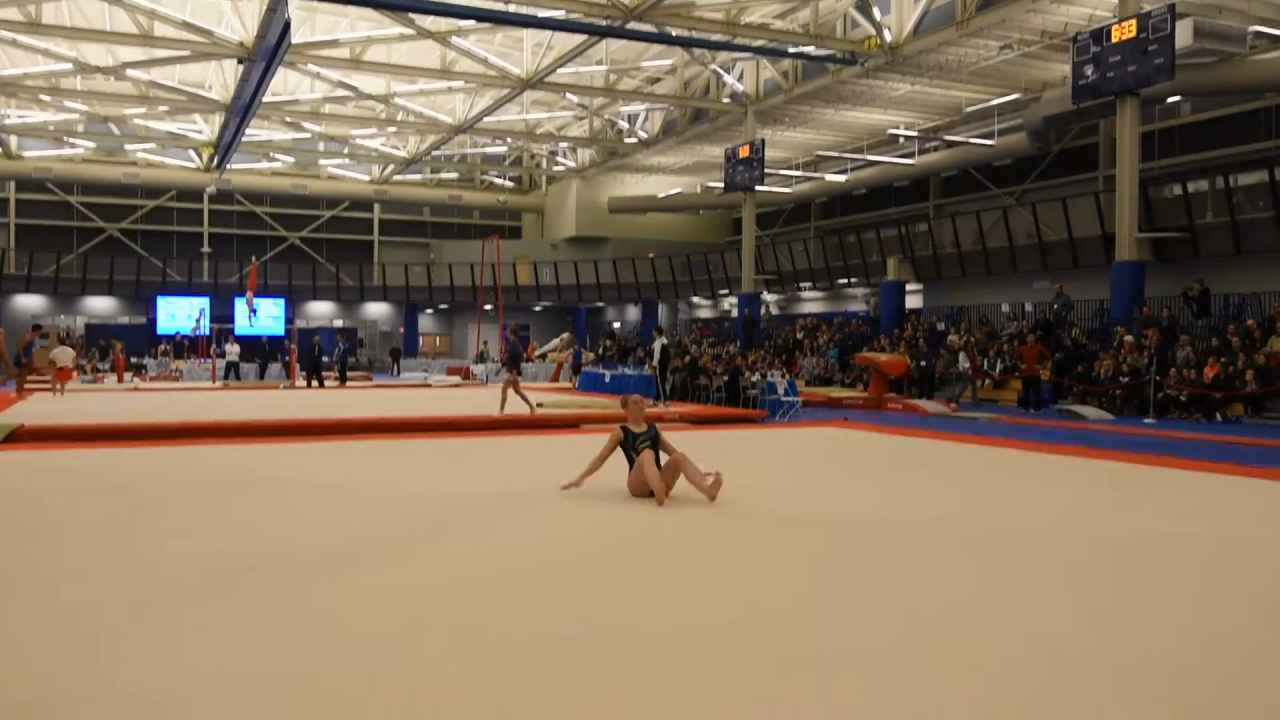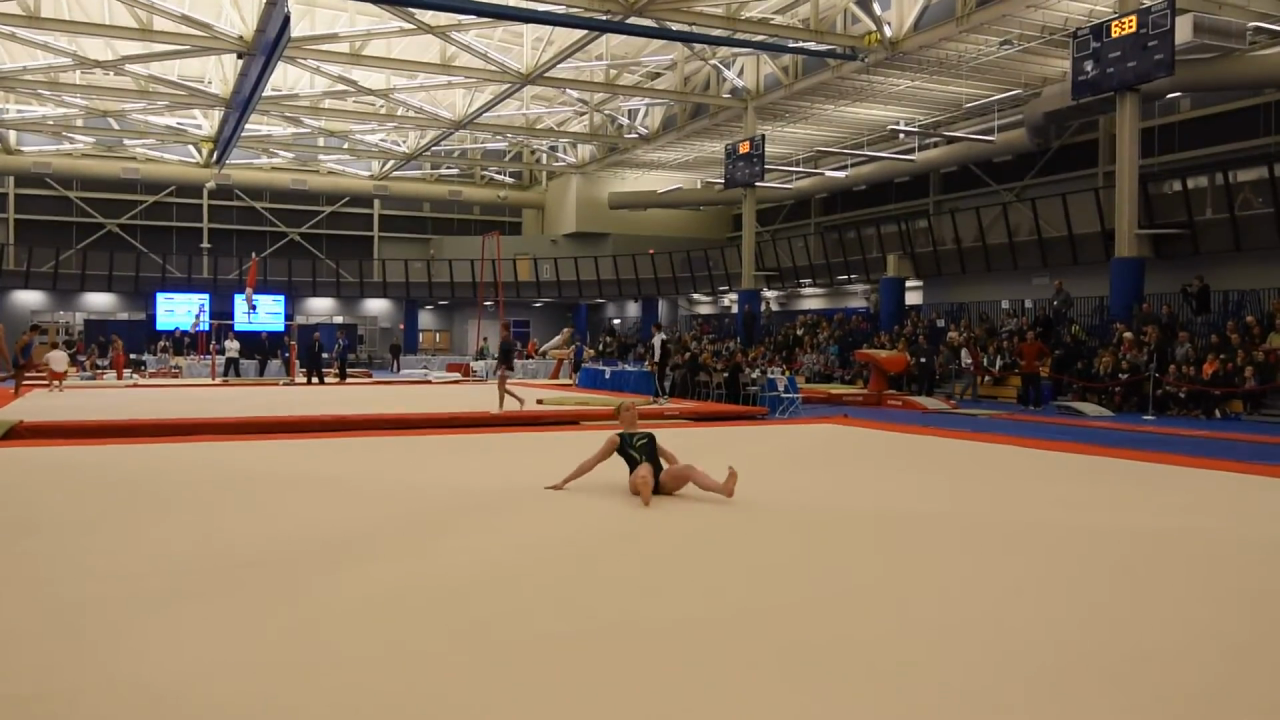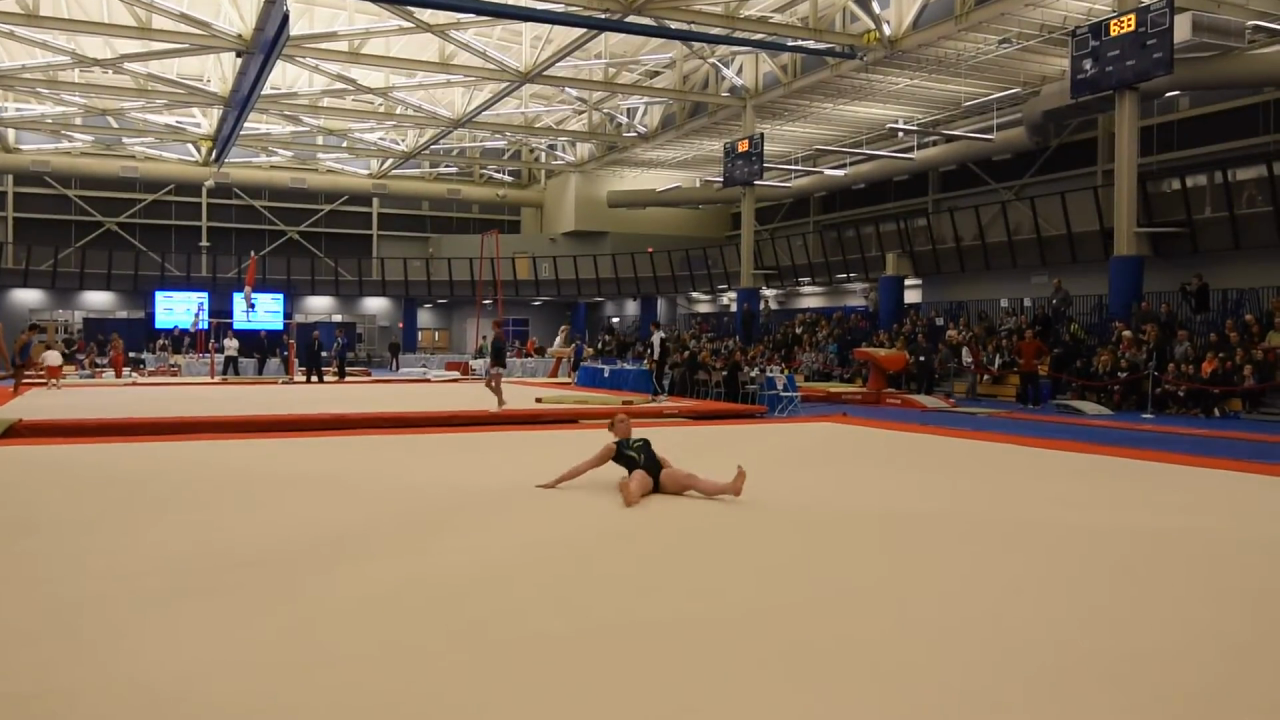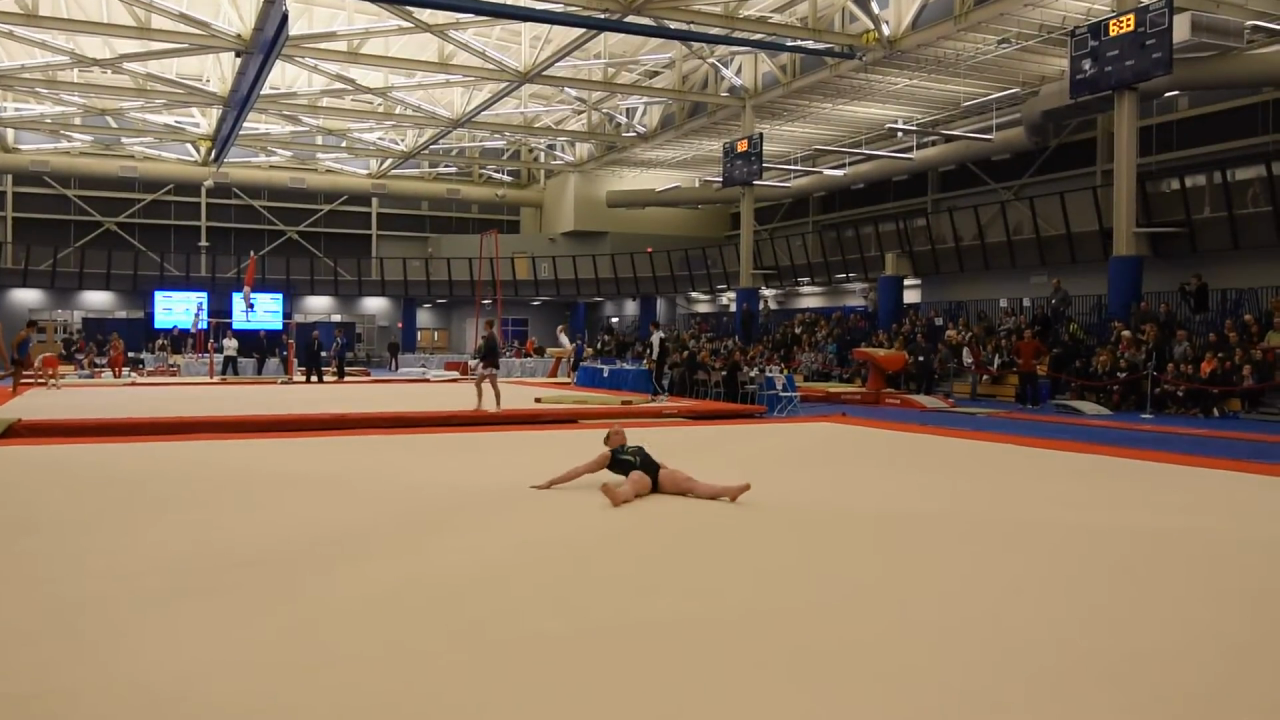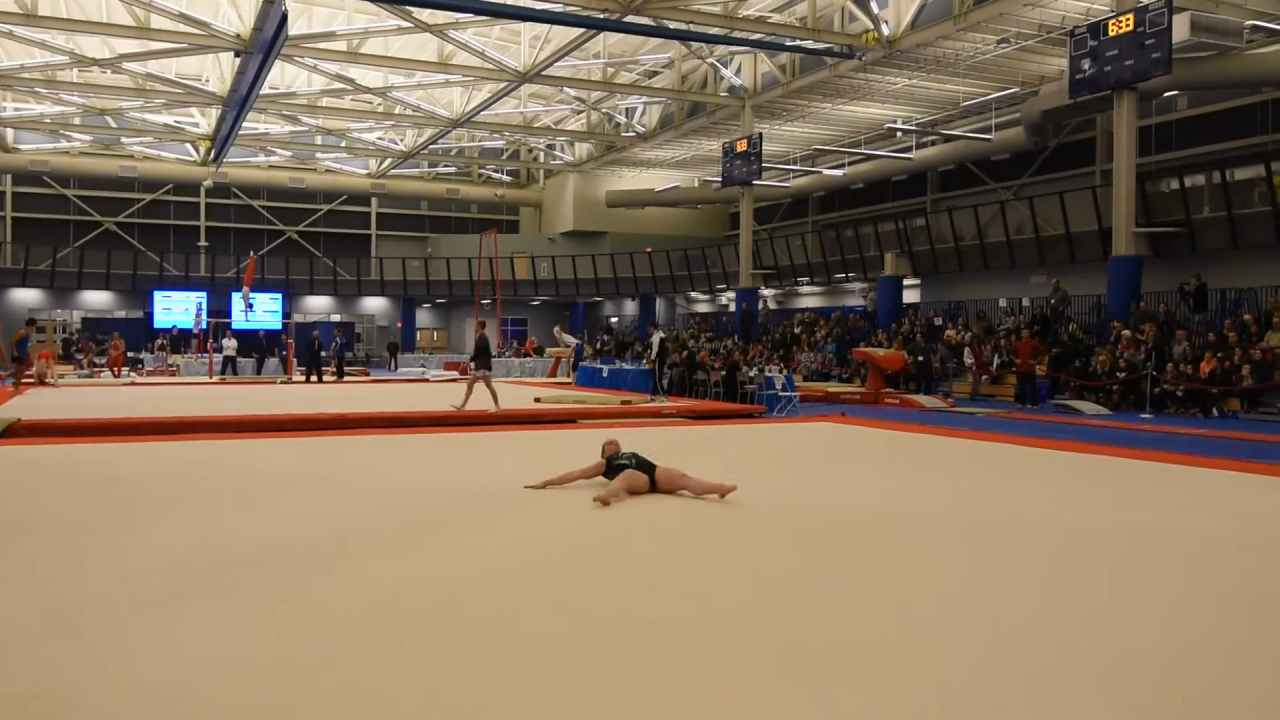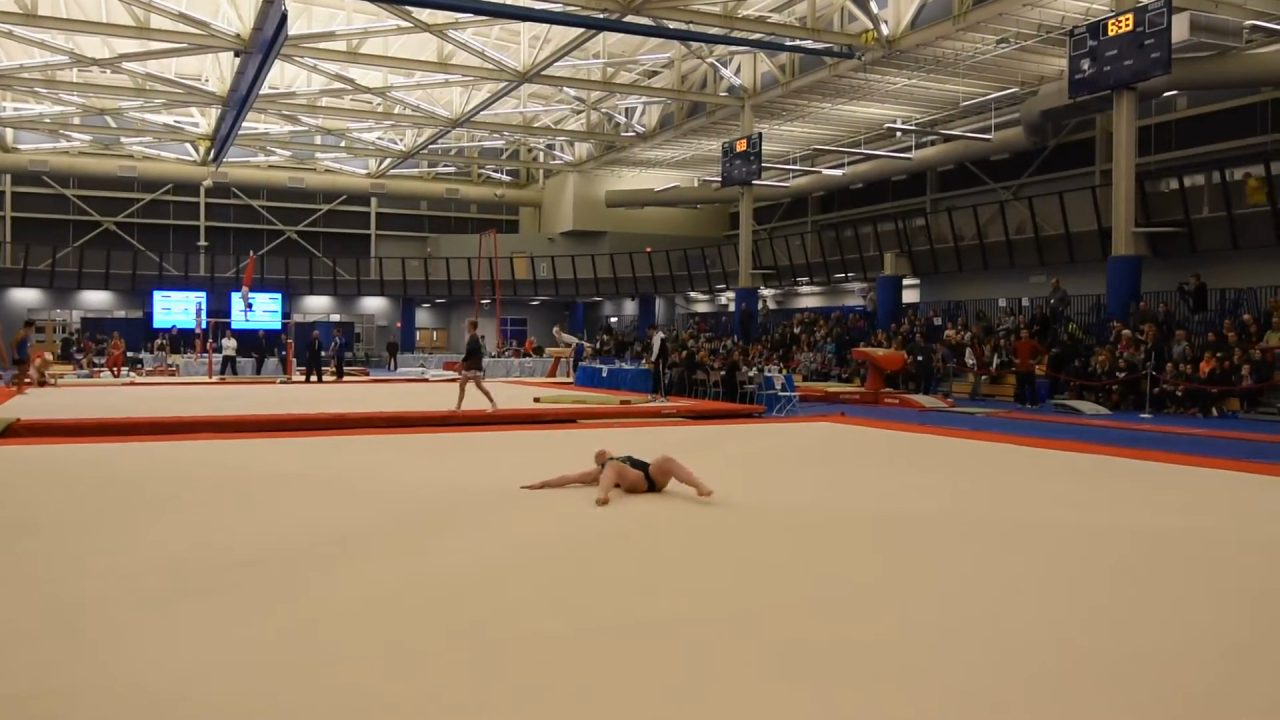
dt=0.1s
person 1, frame 1
left shoulder: (653, 428)
right shoulder: (621, 432)
left elbow: (671, 451)
right elbow: (601, 458)
left wrist: (696, 472)
right wrist: (580, 478)
left hip: (661, 479)
right hip: (637, 485)
left knee: (680, 457)
right knee: (647, 454)
left ankle: (708, 490)
right ankle: (657, 490)
person 1, frame 2
left shoulder: (648, 434)
right shoulder: (617, 439)
left elbow: (667, 455)
right elbow: (592, 461)
left wrist: (683, 473)
right wrist: (564, 482)
left hip: (662, 480)
right hip: (639, 479)
left knee: (688, 469)
right knee: (645, 469)
left ankle: (723, 489)
right ankle: (644, 487)
person 1, frame 3
left shoulder: (643, 442)
right shoulder: (613, 448)
left elbow: (661, 460)
right elbow: (586, 465)
right wrist: (556, 481)
left hip: (661, 475)
right hip: (643, 477)
left knee: (691, 479)
right knee: (637, 479)
left ankle: (730, 487)
right ankle: (631, 494)
person 1, frame 4
left shoulder: (637, 448)
right shoulder: (608, 455)
left elbow: (657, 463)
right elbow: (581, 469)
right wrist: (550, 483)
left hip: (659, 475)
right hip: (640, 477)
left knee: (689, 482)
right knee: (633, 481)
left ankle: (730, 491)
right ankle: (617, 494)
person 1, frame 5
left shoulder: (633, 456)
right shoulder: (605, 464)
right elbow: (575, 474)
right wrist: (545, 483)
left hip: (657, 473)
right hip: (637, 479)
left knee: (683, 479)
right knee: (627, 475)
left ankle: (719, 488)
right ankle: (606, 495)
person 1, frame 6
left shoulder: (626, 461)
right shoulder: (599, 470)
right elbow: (570, 478)
right wrist: (543, 484)
left hip: (651, 473)
right hip: (636, 480)
left knee: (665, 460)
right knee: (613, 466)
left ankle: (700, 486)
right ankle: (602, 494)
